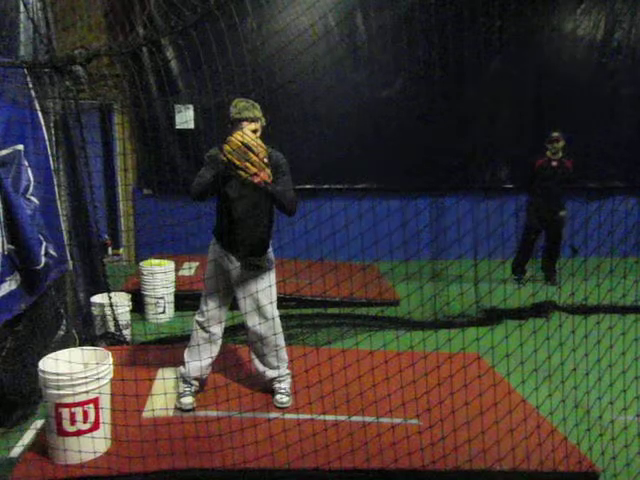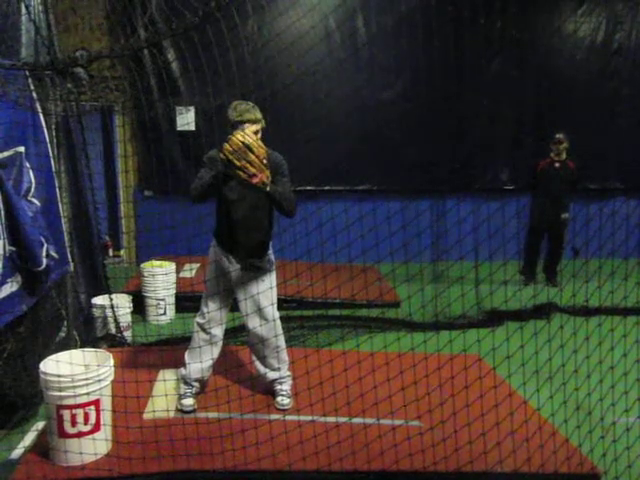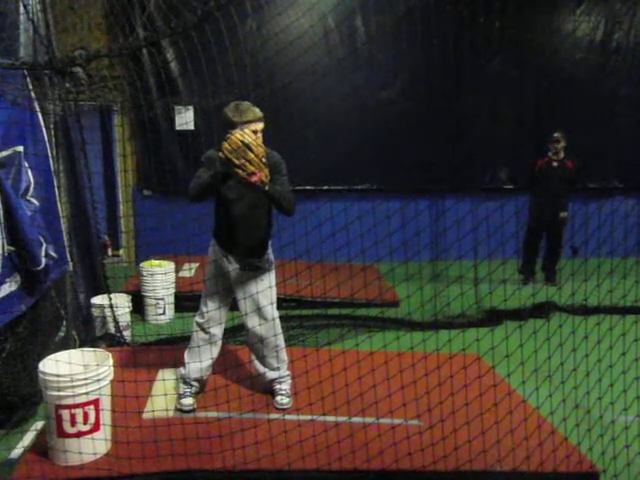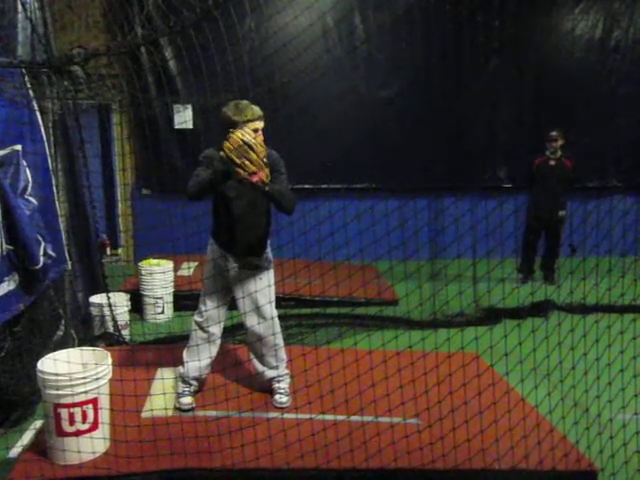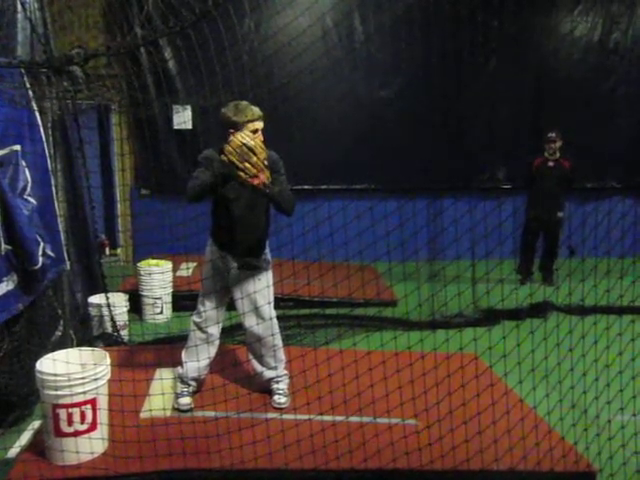
dt=1s
person 1, frame 1
left shoulder: (275, 160)
right shoulder: (218, 156)
left elbow: (290, 207)
right elbow: (196, 193)
left wrist: (268, 184)
right wrist: (223, 164)
left hip: (258, 255)
right hip: (223, 251)
left knee: (265, 321)
right knee: (208, 317)
left ankle: (279, 379)
right ankle: (191, 379)
person 1, frame 2
left shoulder: (274, 161)
right shoulder: (217, 158)
left elbow: (290, 209)
right elbow: (196, 195)
left wrist: (267, 186)
right wrist: (223, 166)
left hip: (258, 256)
right hip: (223, 253)
left knee: (265, 322)
right knee: (208, 319)
left ankle: (280, 380)
right ankle: (191, 381)
person 1, frame 3
left shoulder: (272, 161)
right shoulder: (215, 158)
left elbow: (289, 207)
right elbow: (195, 194)
left wrist: (264, 183)
right wrist: (223, 165)
left hip: (257, 255)
right hip: (222, 252)
left knee: (264, 322)
right knee: (208, 319)
left ankle: (279, 379)
right ankle: (191, 380)
person 1, frame 4
left shoulder: (271, 159)
right shoulder: (214, 157)
left elbow: (288, 206)
right elbow: (193, 192)
left wrist: (265, 183)
right wrist: (224, 165)
left hip: (256, 255)
right hip: (221, 252)
left knee: (263, 320)
right knee: (206, 318)
left ankle: (278, 378)
right ankle: (189, 380)
person 1, frame 5
left shoulder: (270, 160)
right shoulder: (213, 158)
left elbow: (288, 207)
right elbow: (193, 194)
left wrist: (266, 185)
right wrist: (225, 166)
left hip: (255, 255)
right hip: (220, 252)
left knee: (262, 321)
right knee: (205, 318)
left ankle: (276, 379)
right ankle: (187, 380)
person 2, frame 1
left shoulder: (567, 165)
right shoulder: (539, 163)
right elbow: (530, 184)
left hip: (556, 209)
right hip: (537, 208)
left knee: (554, 242)
right knee: (528, 239)
left ankle: (550, 273)
right ankle: (518, 271)
person 2, frame 2
left shoulder: (570, 167)
right shoulder: (542, 164)
left elbow: (573, 188)
right elbow: (534, 185)
left hip: (560, 210)
right hip: (540, 209)
left knee: (556, 244)
right knee: (533, 241)
left ankle: (551, 275)
right ankle: (529, 273)
person 2, frame 3
left shoulder: (569, 166)
right shoulder: (540, 164)
left elbow: (572, 188)
right elbow: (532, 184)
left hip: (558, 211)
right hip: (539, 209)
left knee: (555, 244)
right knee: (532, 241)
left ankle: (550, 274)
right ankle: (528, 273)
person 2, frame 4
left shoulder: (567, 164)
right shoulder: (538, 162)
left elbow: (570, 186)
right elbow: (530, 183)
left hip: (556, 210)
right hip: (537, 208)
left knee: (553, 243)
right knee: (530, 240)
left ankle: (549, 273)
right ankle: (527, 272)
person 2, frame 5
left shoulder: (566, 165)
right shoulder: (536, 163)
left elbow: (569, 186)
right elbow: (528, 184)
left hip: (555, 210)
right hip: (535, 209)
left knee: (551, 243)
right knee: (528, 241)
left ankle: (547, 273)
right ankle: (525, 272)
